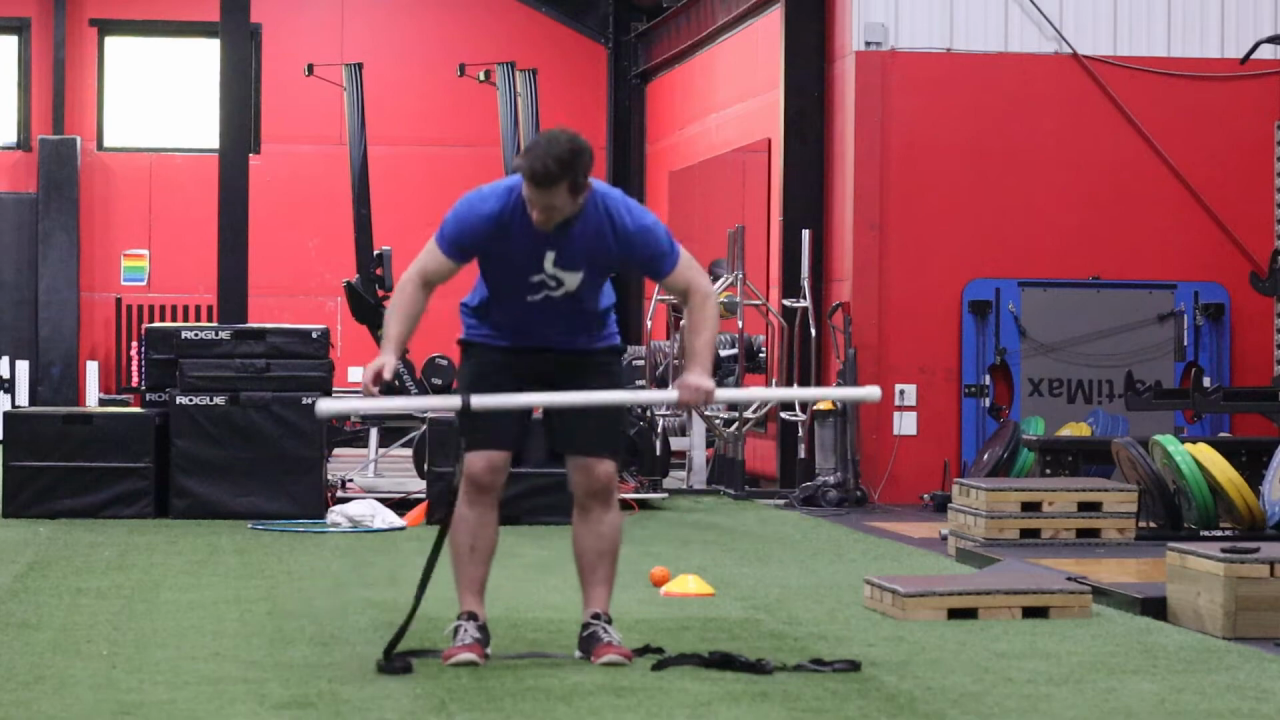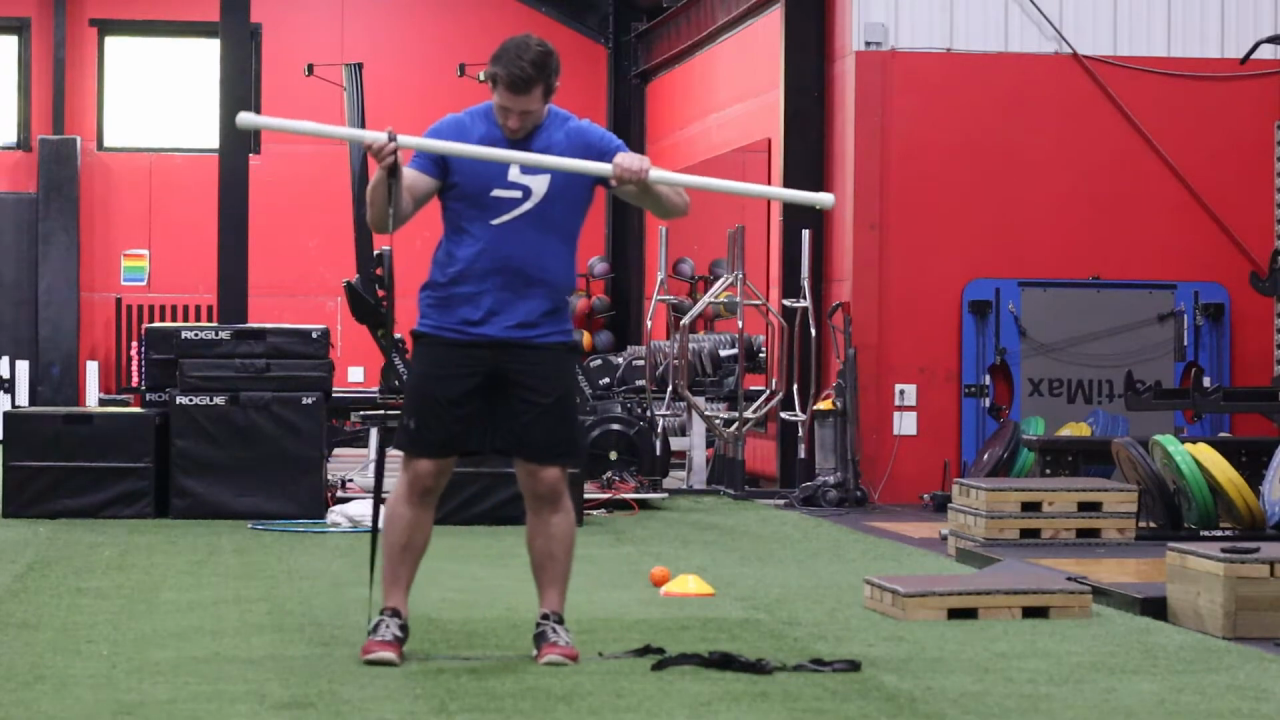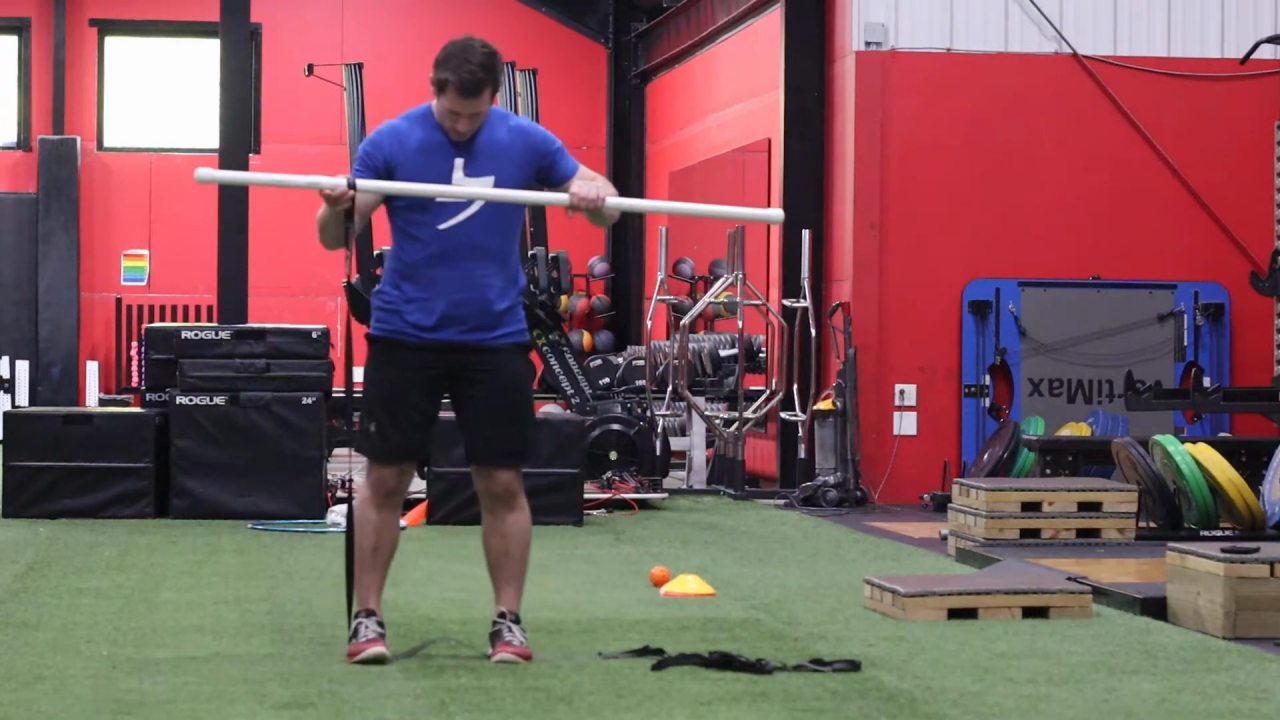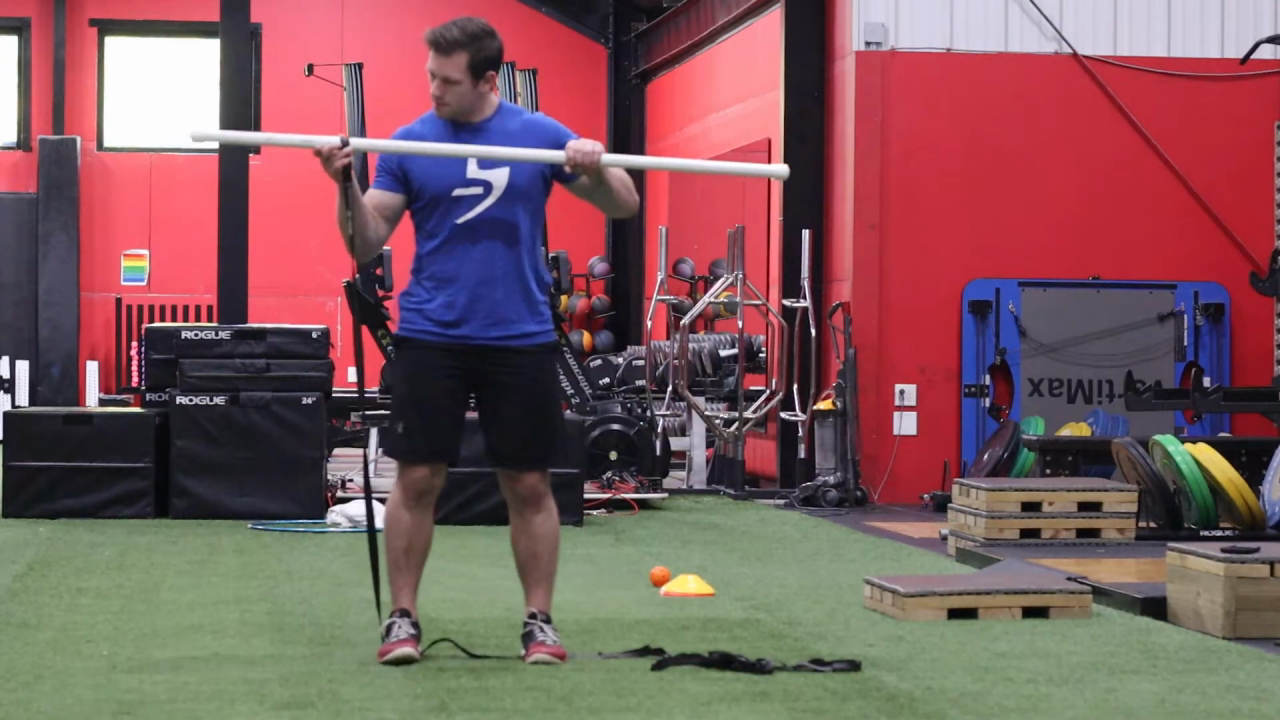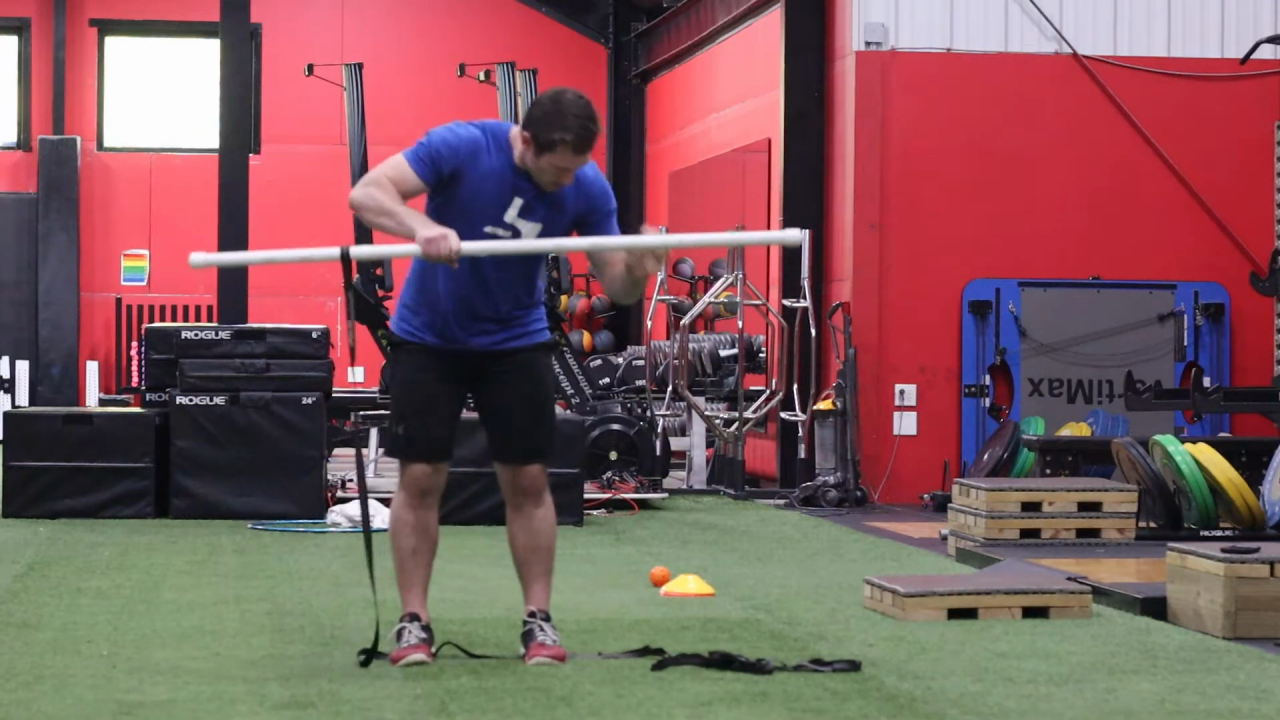
dt=1s
person 1, frame 1
left shoulder: (625, 221)
right shoulder: (485, 208)
left elbow: (697, 289)
right elbow: (419, 278)
left wrist: (697, 367)
right wrist: (391, 348)
left hip: (586, 349)
right hip: (496, 343)
left knee: (598, 479)
right knee: (481, 474)
left ankle: (597, 622)
right ankle: (470, 620)
person 1, frame 2
left shoulder: (586, 141)
right shoulder: (451, 133)
left elbow: (676, 205)
right elbow: (383, 221)
left wrist: (643, 178)
right wrist: (387, 173)
left hip: (540, 338)
right hip: (450, 331)
left knee: (547, 482)
right knee: (422, 475)
left ankle: (551, 621)
right ankle: (391, 616)
person 1, frame 3
left shoulder: (528, 141)
right shoulder: (389, 141)
left elbow: (603, 205)
right elbow: (333, 237)
left wrist: (595, 197)
right wrist: (336, 206)
left hip: (495, 338)
right hip: (404, 334)
left knee: (502, 483)
right knee: (385, 478)
left ankle: (507, 620)
right ankle: (367, 616)
person 1, frame 4
left shoulder: (541, 134)
right shoulder: (407, 144)
left elbow: (624, 205)
right elbow: (365, 244)
left wrist: (597, 168)
right wrist: (345, 185)
left hip: (521, 337)
right hip: (430, 335)
left knee: (529, 484)
right knee: (417, 479)
left ankle: (538, 620)
right ankle: (402, 616)
person 1, frame 5
left shoulder: (589, 185)
right shoulder: (461, 145)
left elbow: (619, 290)
right elbow: (365, 195)
left wrist: (636, 264)
right wrist: (422, 227)
left hip: (517, 342)
right hip: (430, 338)
left knee: (528, 480)
right knee: (420, 478)
left ankle: (538, 619)
right ankle: (412, 620)
